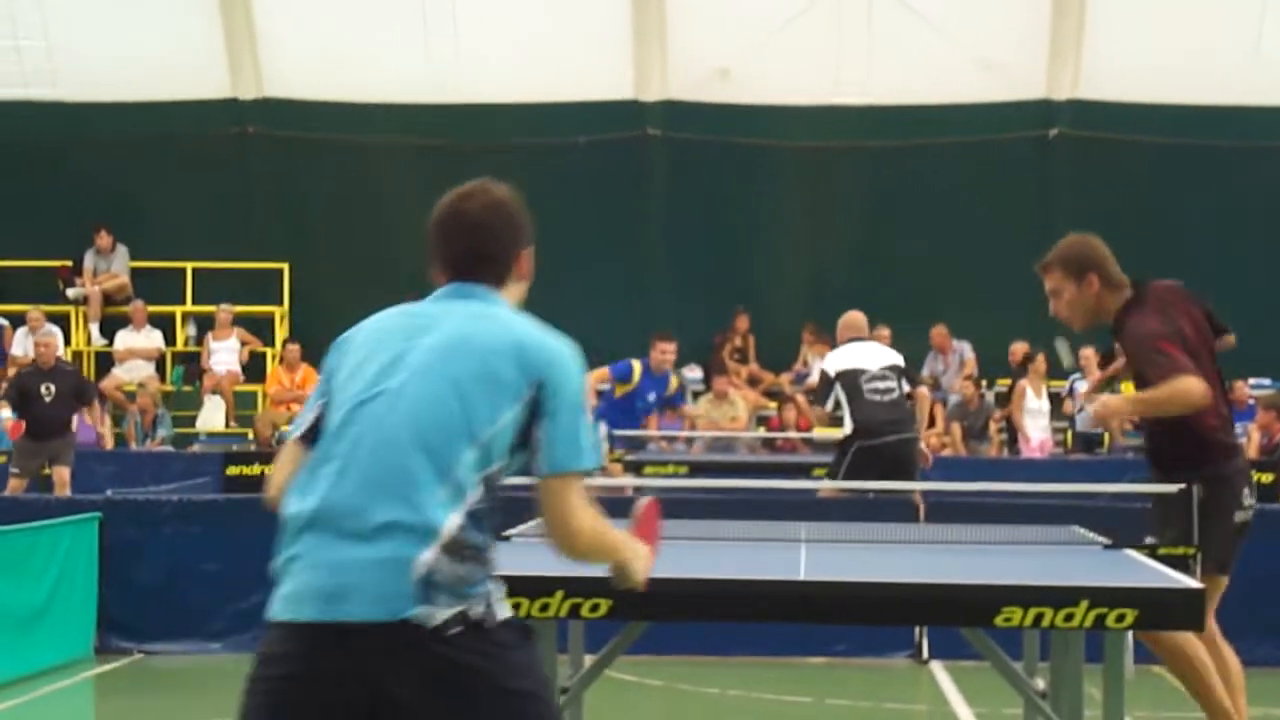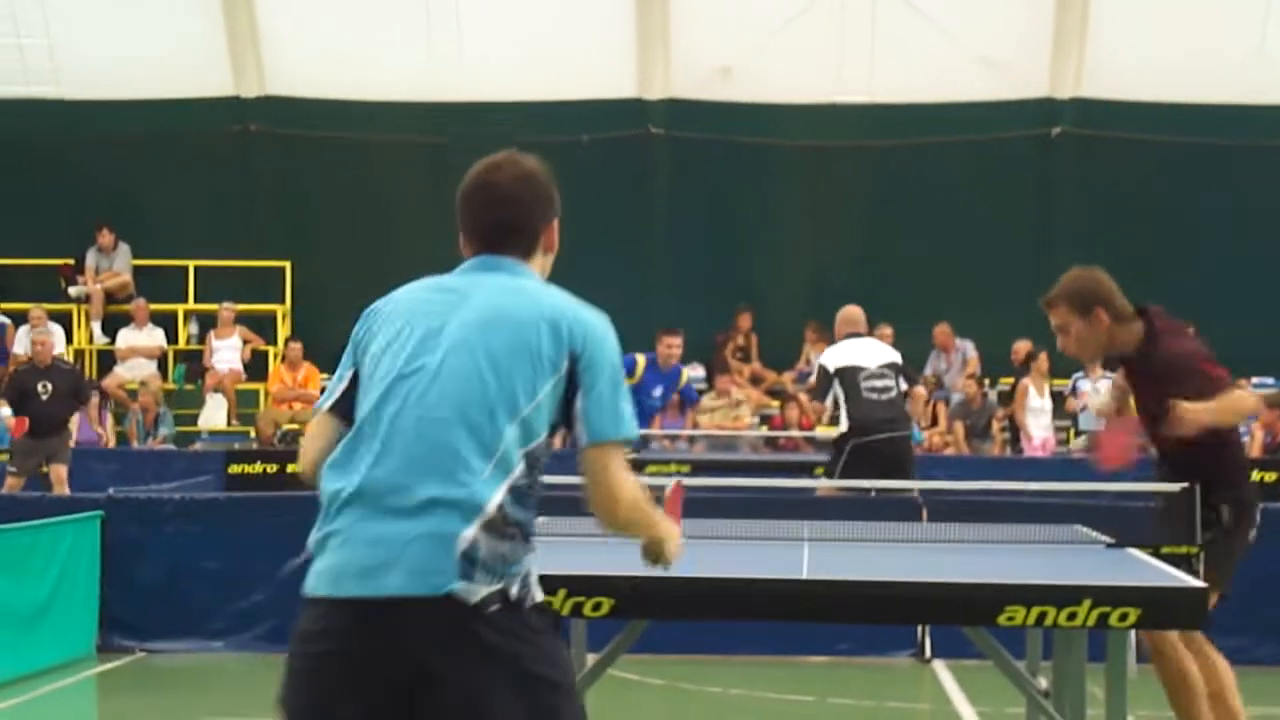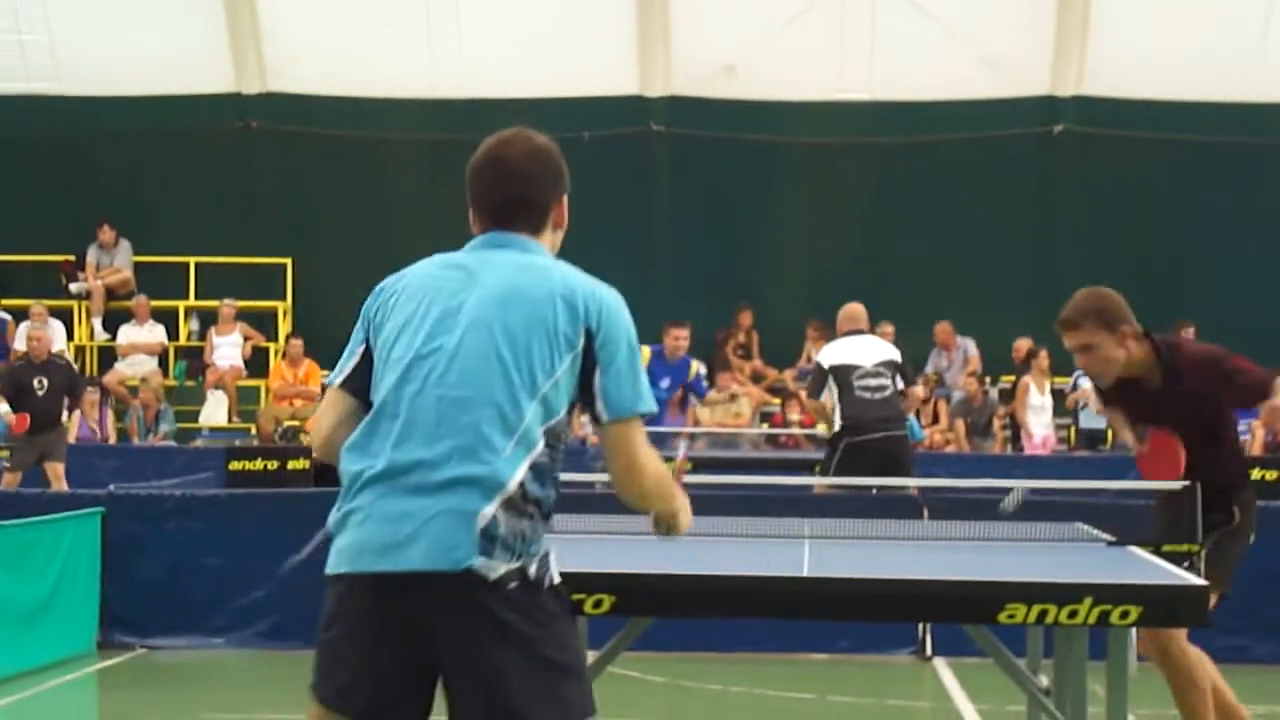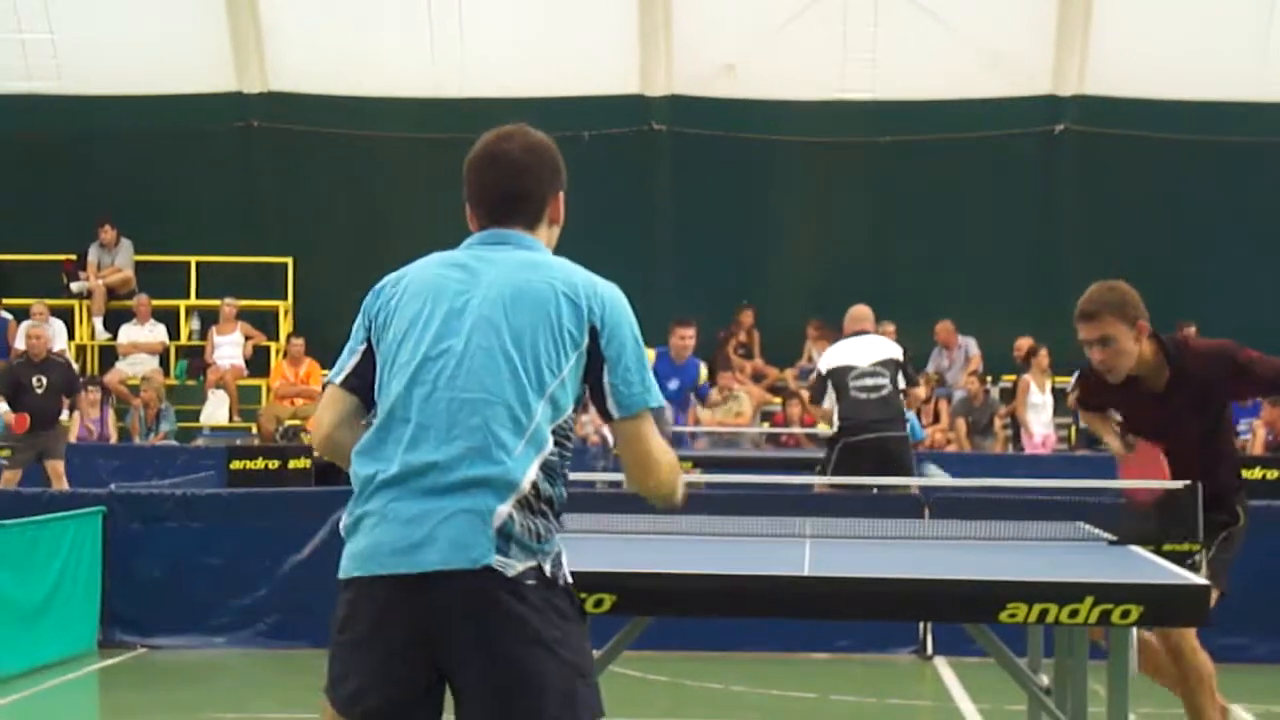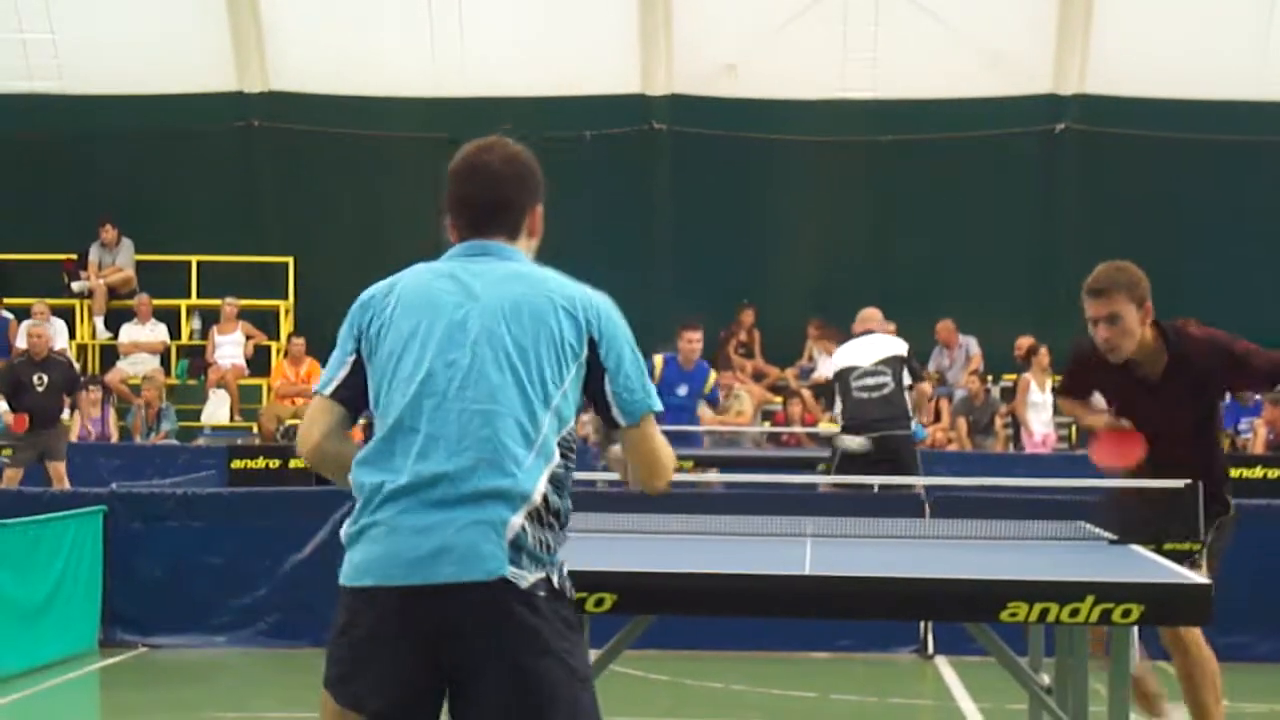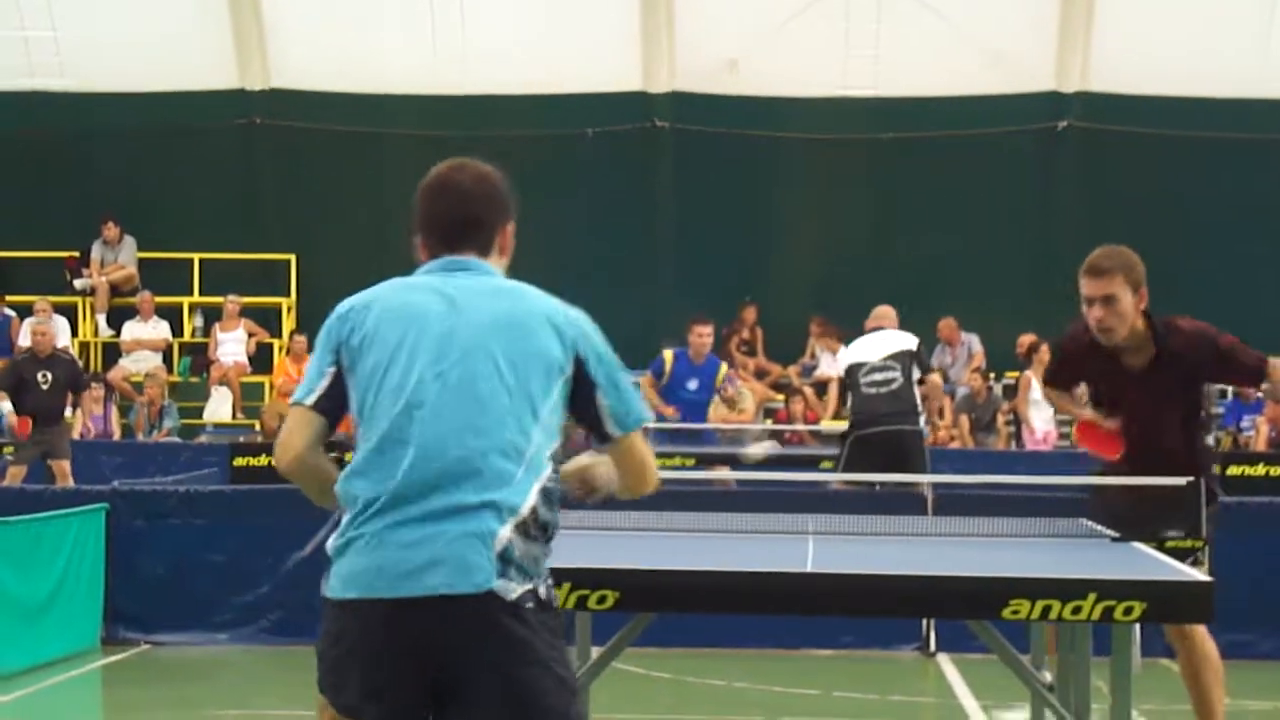
dt=0.1s
person 1, frame 1
left shoulder: (361, 336)
right shoulder: (542, 352)
left elbow: (280, 486)
right elbow: (569, 530)
right wrist: (627, 553)
left hip: (308, 599)
right hip: (430, 605)
person 1, frame 2
left shoulder: (388, 309)
right shoulder: (576, 324)
left elbow: (312, 459)
right elbow: (612, 502)
right wrist: (659, 528)
left hip: (346, 576)
right hip: (468, 581)
person 1, frame 3
left shoulder: (396, 288)
right shoulder: (588, 299)
left elbow: (326, 435)
right elbow: (633, 476)
right wrist: (674, 506)
left hip: (366, 554)
right hip: (489, 563)
person 1, frame 4
left shoulder: (396, 287)
right shoulder: (590, 295)
left elbow: (327, 433)
right elbow: (646, 470)
right wrist: (674, 485)
left hip: (379, 556)
right hip: (501, 562)
person 1, frame 5
left shoulder: (381, 299)
right shoulder: (580, 306)
left elbow: (315, 443)
right elbow: (654, 469)
left hip: (382, 567)
right hip: (506, 571)
person 1, frame 6
left shoulder: (358, 312)
right shoulder: (560, 322)
left elbow: (293, 454)
right elbow: (640, 476)
right wrist: (598, 472)
left hip: (368, 578)
right hip: (492, 582)
person 2, frame 1
left shoulder: (1146, 327)
right shoulder: (1167, 294)
left elbow: (1194, 390)
right elbow: (1222, 342)
left wrist: (1127, 404)
left hip: (1203, 488)
right hip: (1217, 484)
right knee: (1198, 624)
person 2, frame 2
left shoulder: (1172, 355)
right shoulder: (1145, 331)
left elbow: (1249, 403)
left wrist: (1207, 415)
right wrist: (1122, 391)
left hip: (1217, 505)
right hip: (1200, 501)
right knee: (1184, 636)
person 2, frame 3
left shoulder: (1201, 364)
right shoulder: (1110, 374)
left elbow: (1274, 390)
right wrist: (1126, 429)
left hip: (1219, 512)
right hip: (1172, 511)
left knee: (1161, 630)
right knee: (1136, 633)
person 2, frame 4
left shoulder: (1212, 359)
right shoulder: (1098, 374)
right elbow: (1088, 409)
right wrist: (1114, 438)
left hip: (1214, 511)
right hip: (1155, 507)
left knee: (1173, 629)
person 2, frame 5
left shoulder: (1207, 350)
right shoulder: (1090, 357)
right elbow: (1066, 399)
right wrist: (1098, 419)
left hip: (1197, 501)
right hip: (1134, 500)
left knee: (1176, 625)
person 2, frame 6
left shoulder: (1193, 342)
right shoulder: (1076, 344)
right elbow: (1052, 388)
right wrist: (1081, 413)
left hip: (1182, 495)
right hip: (1117, 491)
left knee: (1180, 619)
